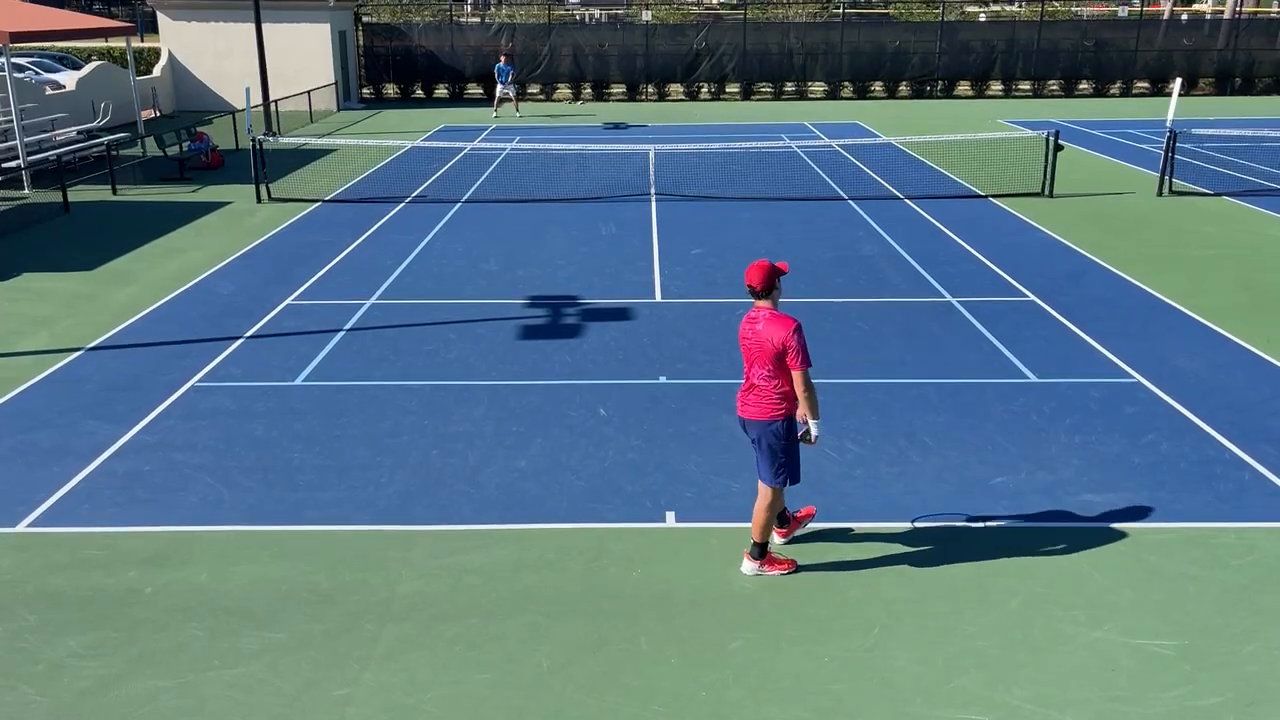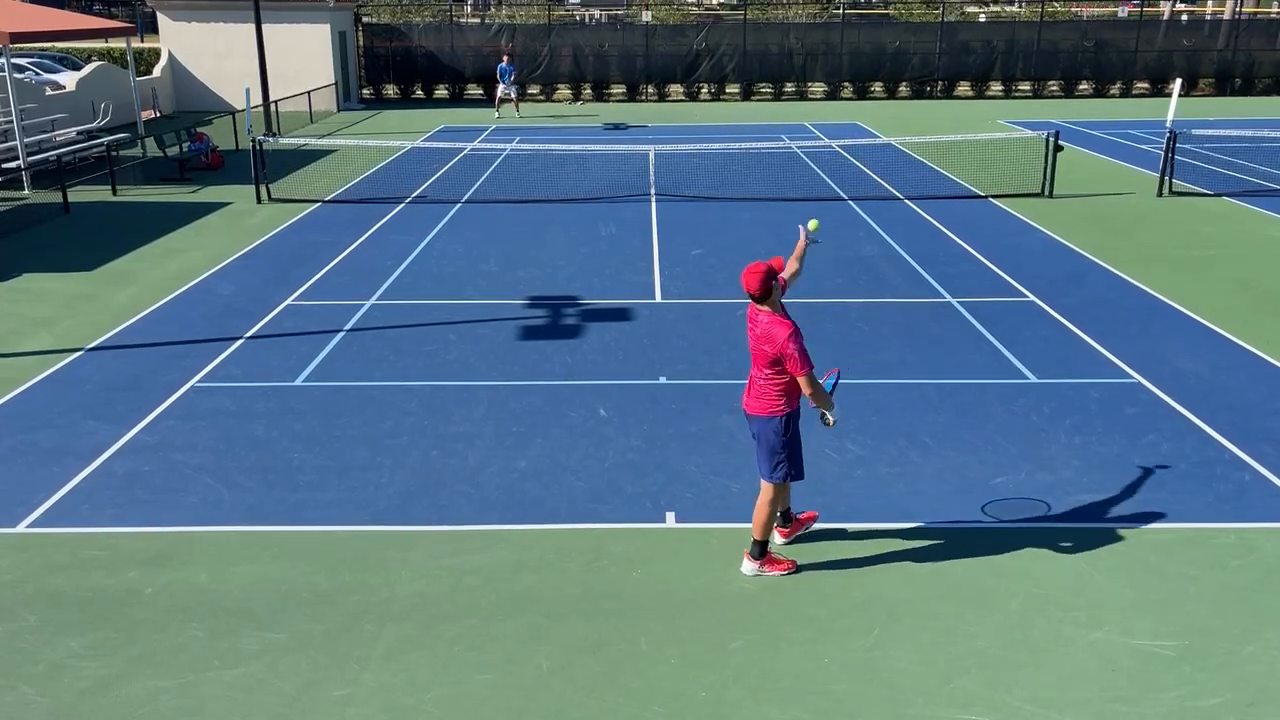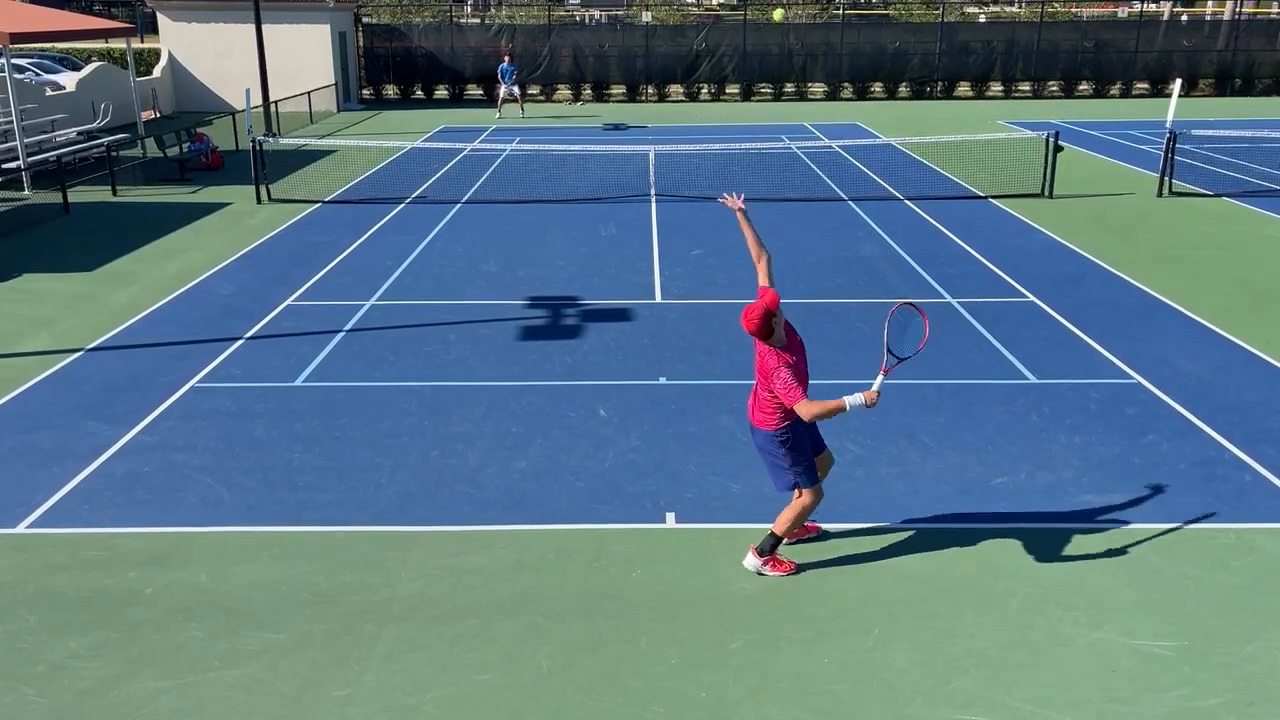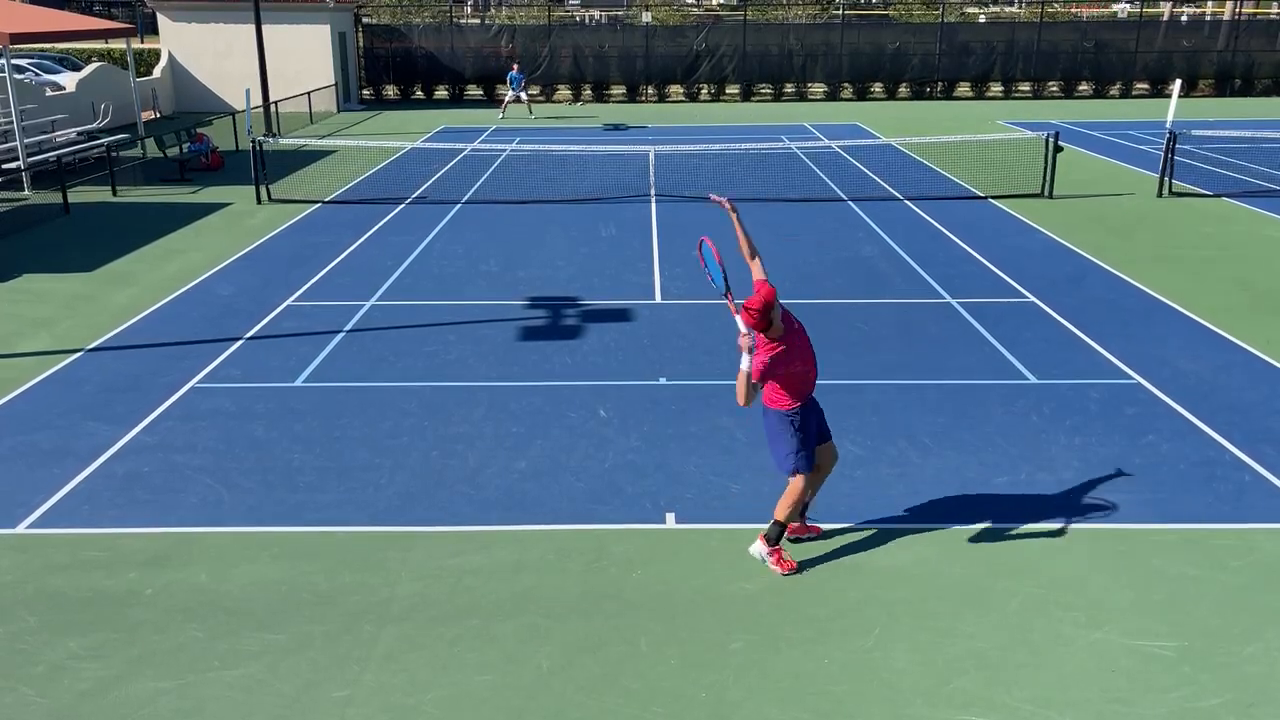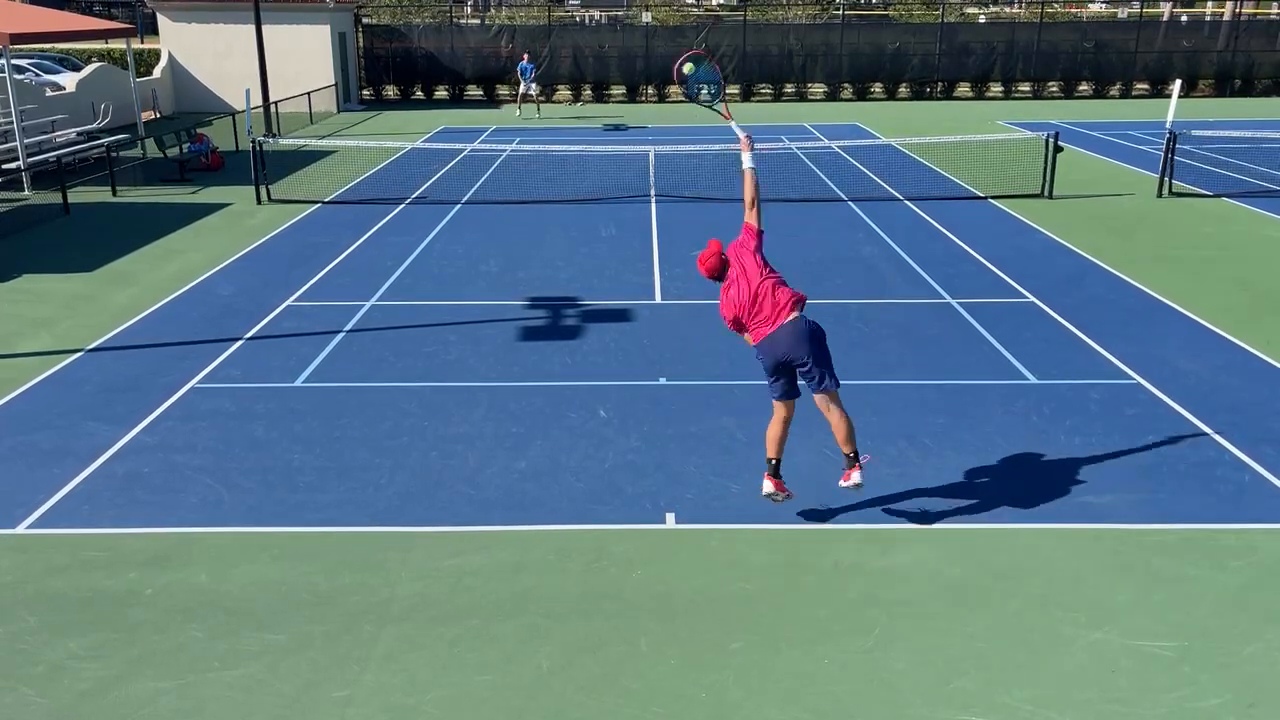
dt=0.3s
person 1, frame 1
left shoulder: (748, 322)
right shoulder: (789, 327)
right elbow: (802, 386)
left wrist: (796, 408)
right wrist: (813, 422)
left hip: (748, 410)
right hip: (772, 417)
left knee: (772, 477)
right knee: (770, 487)
left ankle: (784, 523)
right ankle: (756, 557)
person 1, frame 2
left shoulder: (757, 304)
right shoulder: (785, 333)
left elbow: (789, 272)
right elbow: (809, 388)
left wrist: (803, 244)
right wrist: (829, 409)
left hip: (757, 405)
right hip: (774, 414)
left knee: (785, 472)
right knee: (774, 486)
left ankle: (785, 523)
right ankle: (756, 558)
person 1, frame 3
left shoulder: (764, 317)
right shoulder: (779, 365)
left elbow: (761, 260)
right elbow: (807, 411)
left wrist: (741, 216)
right wrist: (856, 400)
left hip: (783, 419)
right hip: (777, 429)
left knee: (823, 462)
right knee: (810, 495)
left ankle: (792, 528)
right ankle: (761, 554)
person 1, frame 4
left shoulder: (765, 303)
right shoulder: (765, 357)
left elbow: (754, 263)
right elbow: (743, 400)
left wrist: (734, 217)
right wrist: (746, 359)
left hip: (800, 403)
right hip: (787, 413)
left knee: (826, 457)
right knee: (802, 483)
left ankle: (796, 523)
right ankle: (767, 544)
person 1, frame 5
left shoulder: (726, 304)
right shoulder: (742, 252)
left elbow: (752, 339)
right elbow: (750, 203)
right wrist: (747, 158)
left hip: (769, 347)
right hip: (796, 332)
left knee: (781, 413)
right knee: (829, 403)
left ankle: (772, 478)
right ankle: (852, 467)
